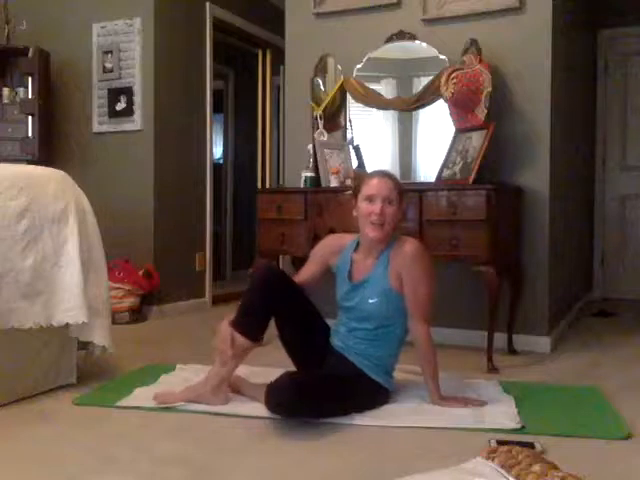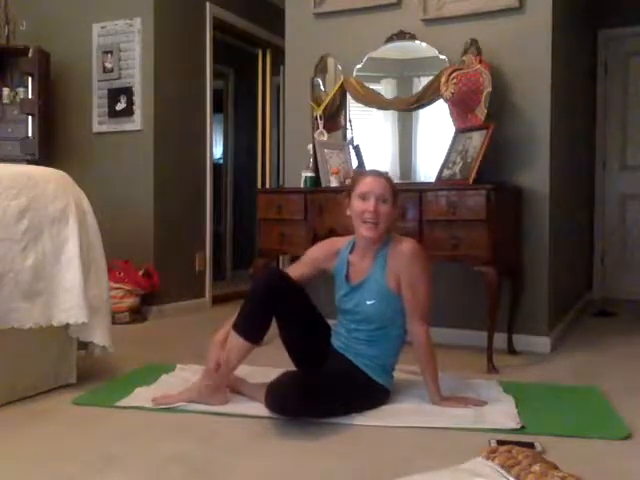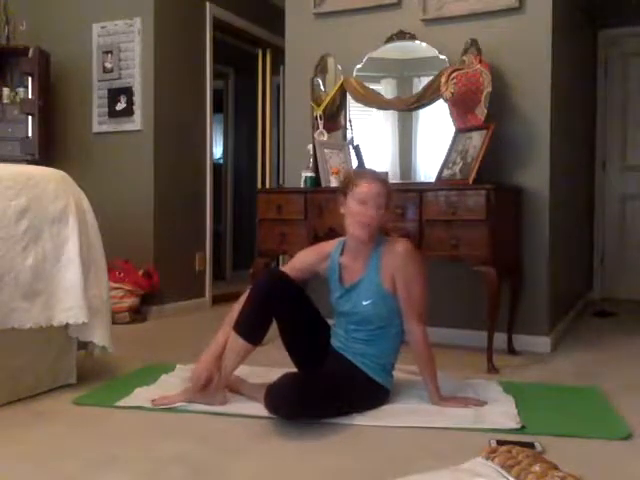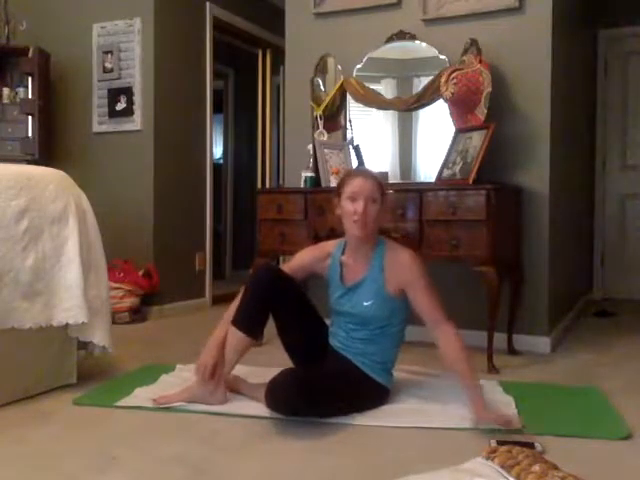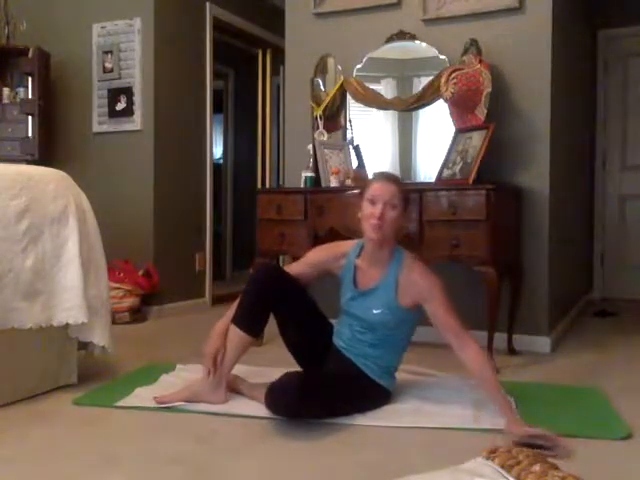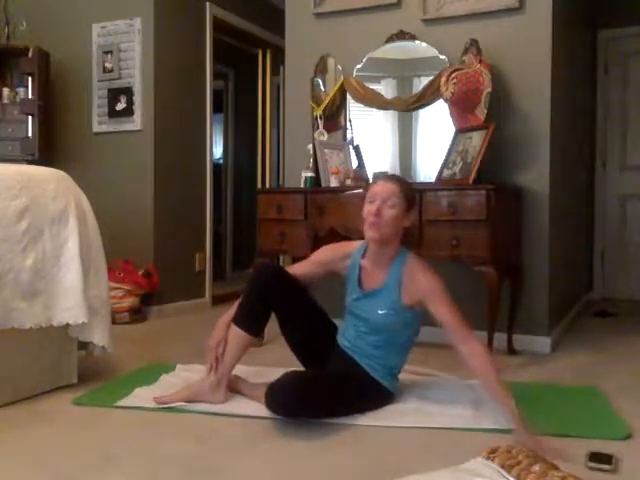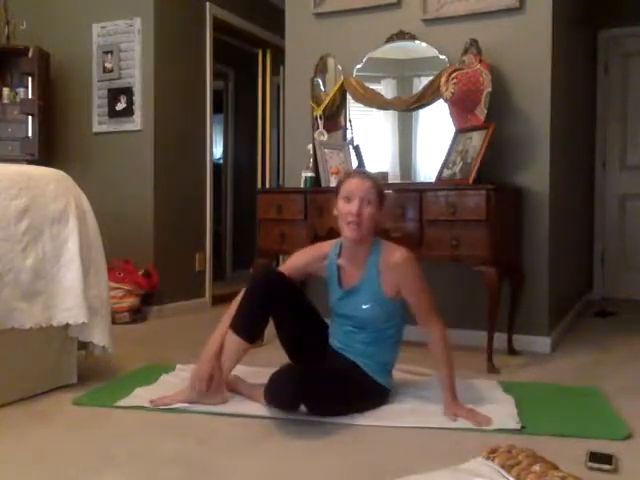
dt=0.7s
person 1, frame 1
left shoulder: (408, 253)
right shoulder: (335, 246)
left elbow: (419, 327)
right elbow: (292, 287)
left wrist: (436, 396)
right wrist: (232, 320)
left hip: (365, 380)
right hip: (328, 352)
left knee: (287, 394)
right knee: (268, 277)
left ankle: (236, 384)
right ankle: (214, 383)
person 1, frame 2
left shoulder: (405, 253)
right shoulder: (333, 250)
left elbow: (418, 328)
right elbow: (263, 290)
left wrist: (437, 396)
right wrist: (221, 339)
left hip: (365, 380)
right hip: (329, 352)
left knee: (288, 394)
right knee: (271, 280)
left ankle: (235, 385)
right ankle: (215, 382)
person 1, frame 3
left shoulder: (399, 254)
right shoulder: (324, 255)
left elbow: (415, 328)
right elbow: (254, 295)
left wrist: (436, 396)
right wrist: (213, 353)
left hip: (366, 380)
right hip: (328, 353)
left knee: (287, 397)
right knee: (271, 283)
left ankle: (234, 385)
right ankle: (215, 383)
person 1, frame 4
left shoulder: (400, 261)
right shoulder: (324, 255)
left elbow: (442, 329)
right elbow: (257, 288)
left wrist: (478, 401)
right wrist: (217, 339)
left hip: (364, 380)
right hip: (326, 353)
left knee: (288, 391)
right knee: (266, 277)
left ankle: (235, 384)
right ankle: (213, 384)
person 1, frame 5
left shoulder: (415, 277)
right shoulder: (339, 255)
left elbow: (464, 344)
right elbow: (265, 287)
left wrist: (511, 417)
right wrist: (223, 324)
left hip: (366, 382)
right hip: (330, 350)
left knee: (289, 395)
right knee: (267, 276)
left ankle: (235, 385)
right ankle: (213, 382)
person 1, frame 6
left shoulder: (417, 278)
right shoulder: (344, 255)
left elbow: (468, 344)
right elbow: (272, 282)
left wrist: (515, 419)
right wrist: (227, 321)
left hip: (368, 382)
right hip: (333, 350)
left knee: (288, 394)
right knee: (267, 275)
left ankle: (238, 385)
right ankle: (215, 382)
person 1, frame 7
left shoulder: (396, 262)
right shoulder: (321, 256)
left elbow: (434, 328)
right elbow: (251, 294)
left wrist: (450, 398)
right wrist: (211, 351)
left hip: (365, 380)
right hip: (327, 352)
left knee: (285, 388)
right knee: (266, 279)
left ankle: (234, 386)
right ankle: (212, 384)
